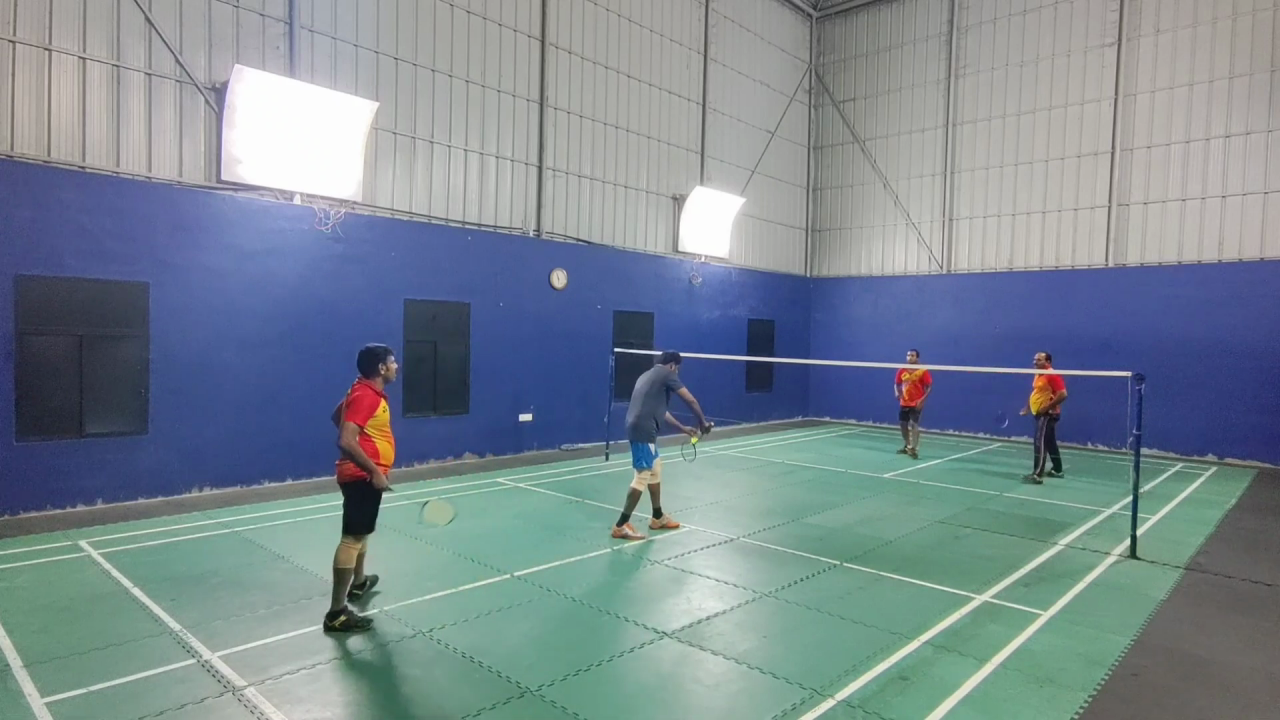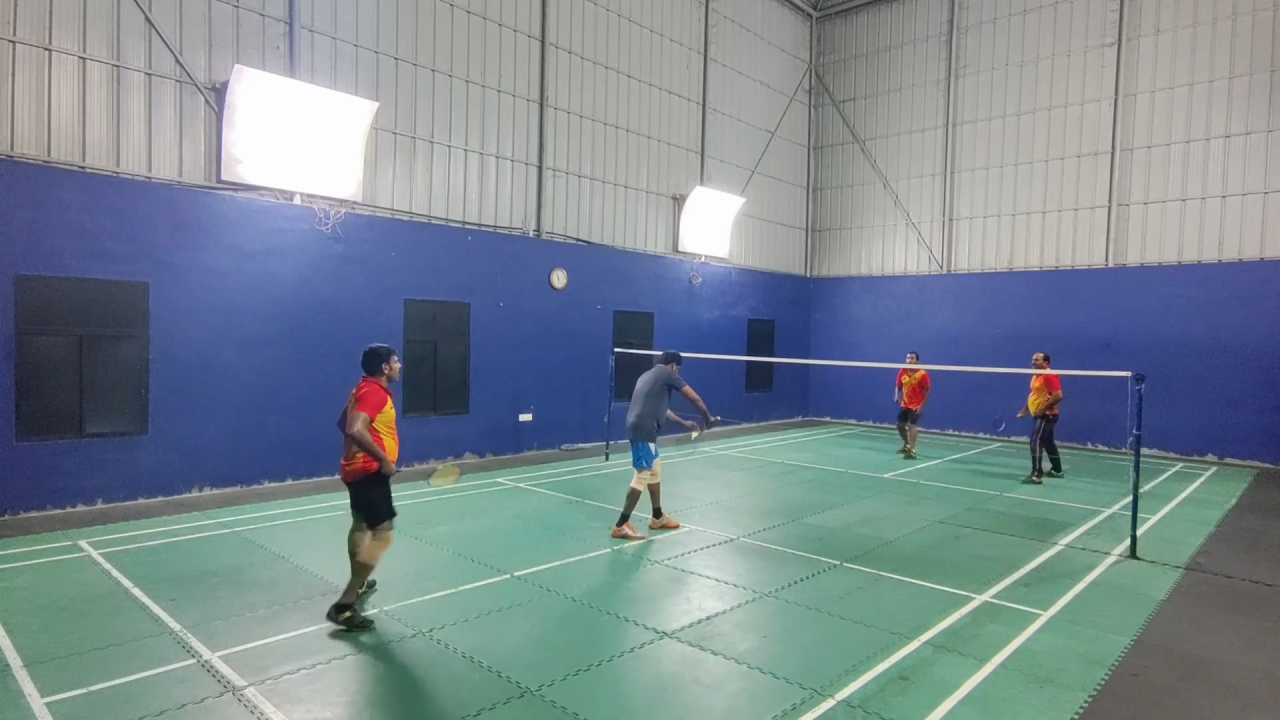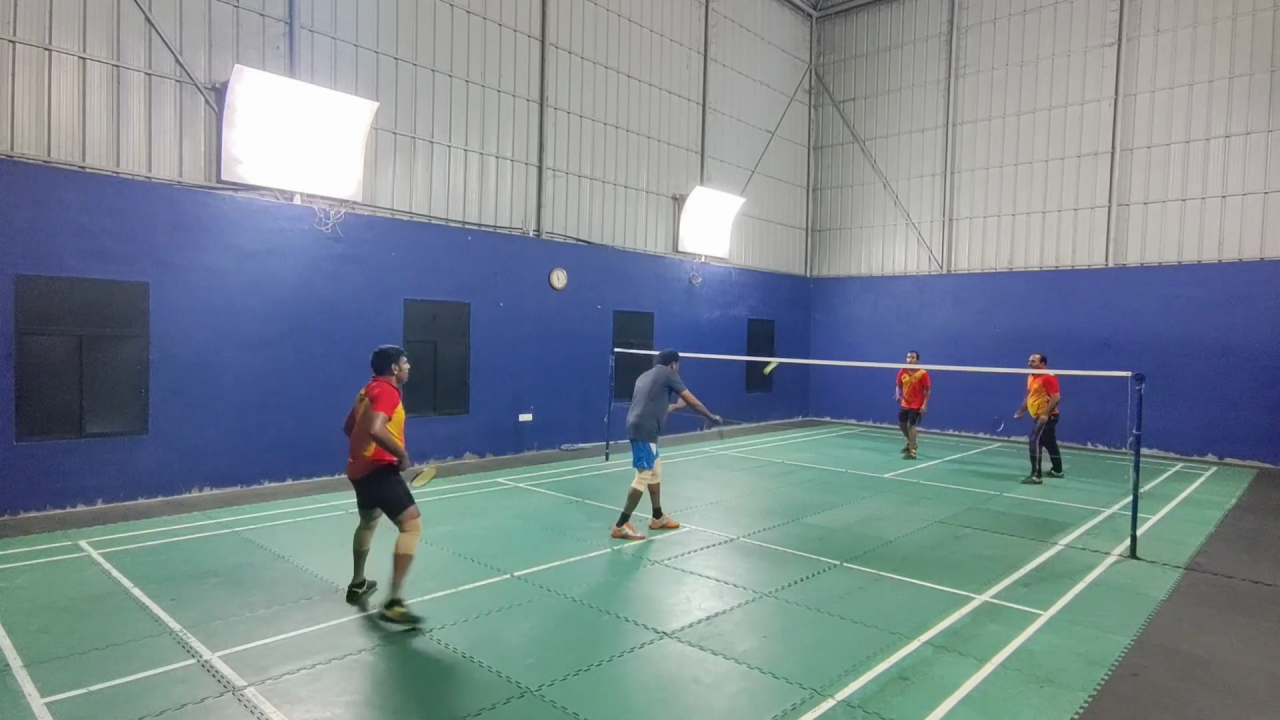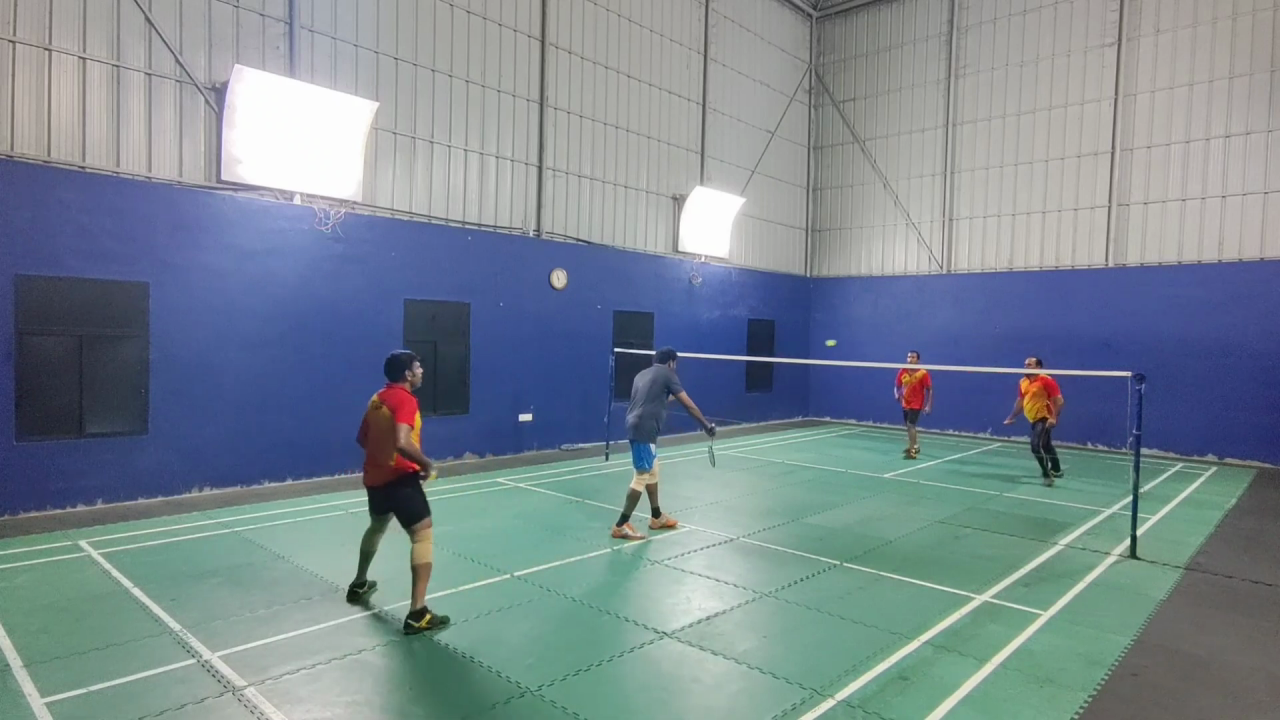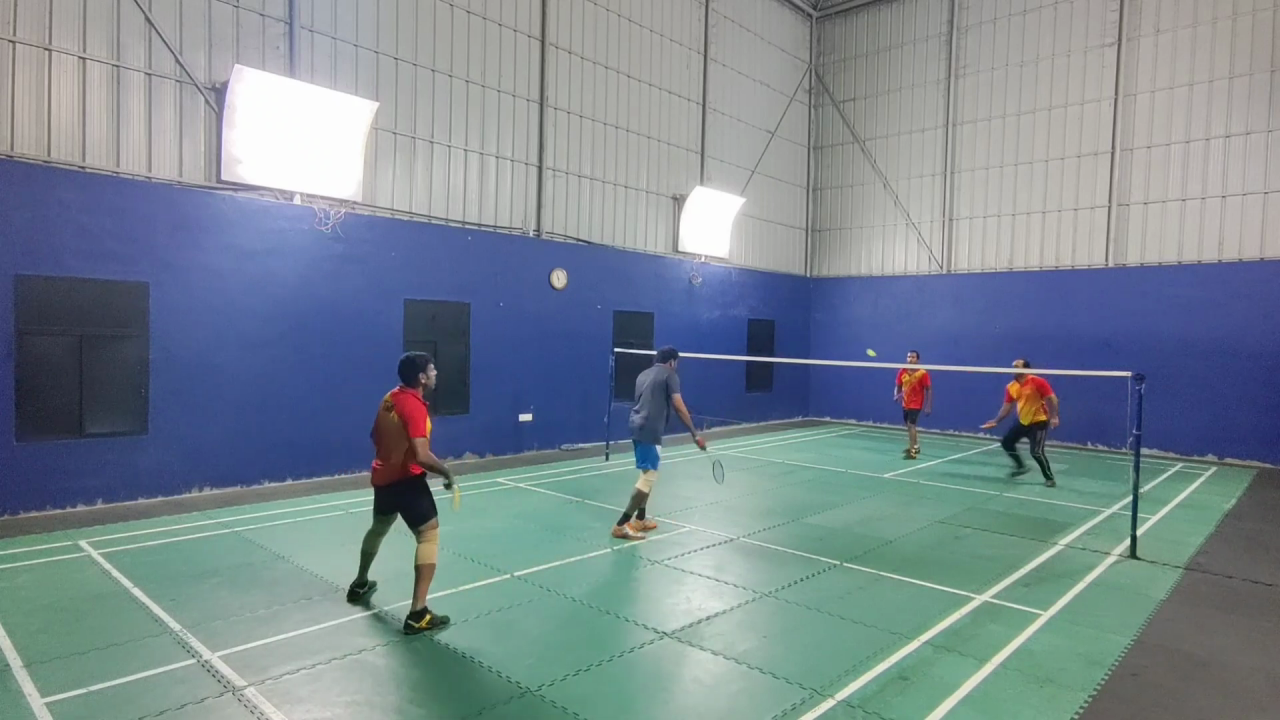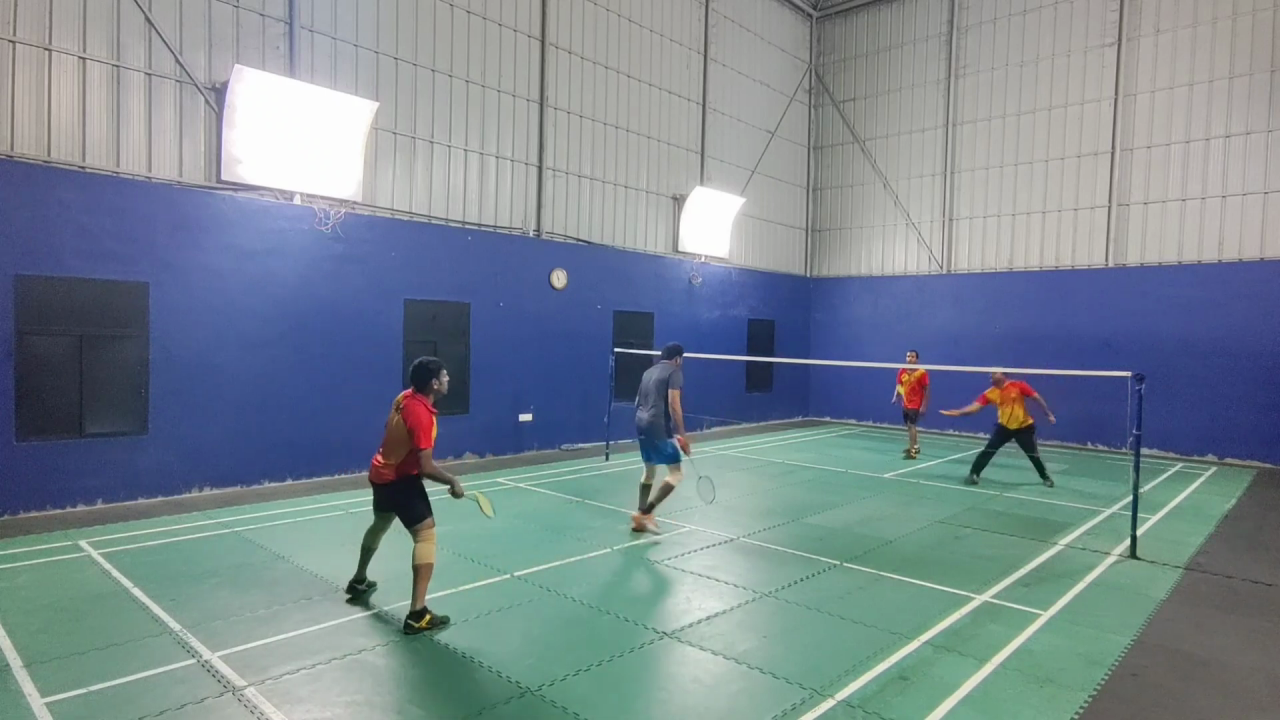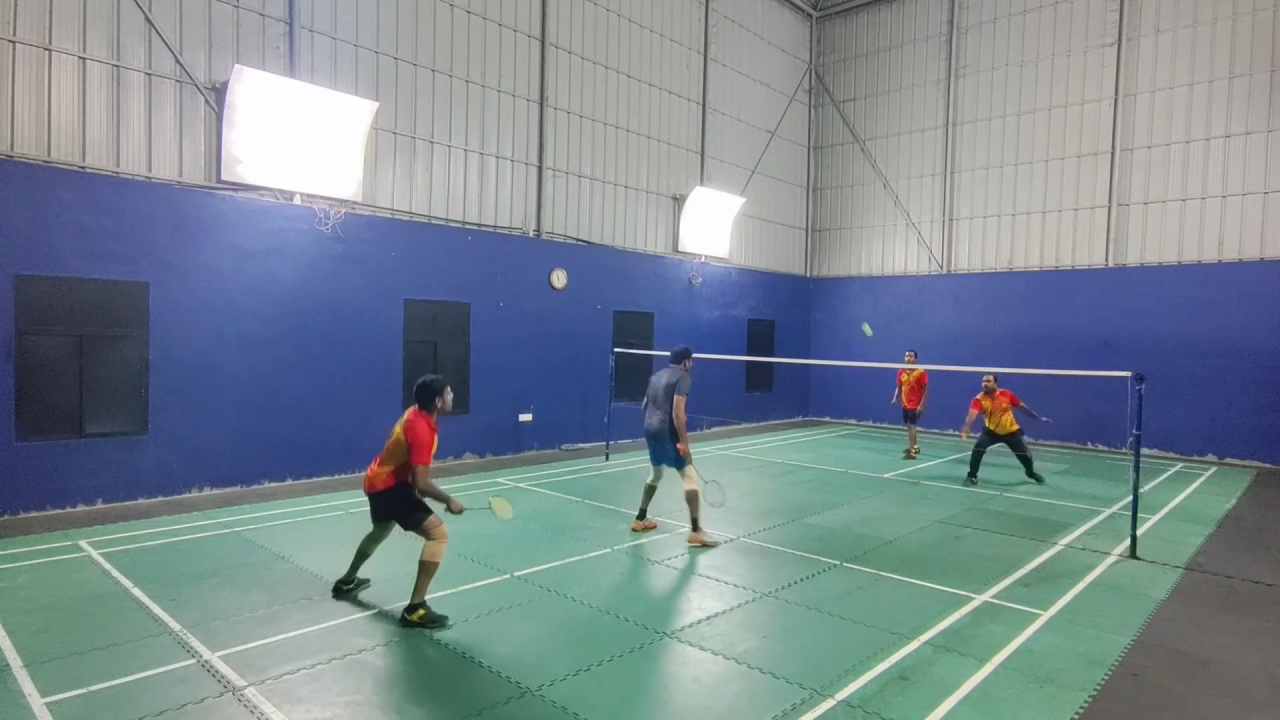
dt=0.2s
person 1, frame 1
left shoulder: (364, 391)
right shoulder: (367, 396)
left elbow: (337, 418)
right elbow: (346, 441)
right wrist: (374, 472)
left hip: (359, 475)
right hip: (362, 477)
left knee: (357, 532)
right knee: (352, 539)
left ankle: (358, 581)
right ankle: (337, 613)
person 1, frame 2
left shoulder: (364, 390)
right shoulder: (374, 392)
left elbow: (344, 425)
right elbow: (355, 430)
right wrist: (385, 459)
left hip: (356, 471)
right hip: (370, 473)
left knee: (363, 525)
right knee: (382, 536)
left ankle: (359, 584)
right ankle: (344, 606)
person 1, frame 3
left shoulder: (368, 391)
right shoulder: (387, 392)
left elbow: (348, 428)
right elbow: (377, 431)
right wrist: (403, 454)
left hip: (359, 470)
right hip: (379, 469)
left knee: (368, 523)
right knee: (411, 526)
left ankle: (358, 584)
right ankle: (394, 600)
person 1, frame 4
left shoulder: (377, 400)
right shoulder: (404, 400)
left elbow: (362, 439)
right elbow: (403, 444)
right wrist: (426, 465)
left hip: (374, 477)
right hip: (400, 478)
left knee: (377, 527)
right knee: (423, 536)
left ankle: (359, 584)
right ankle: (417, 613)
person 1, frame 5
left shoulder: (391, 398)
right shoulder: (414, 406)
left elbow: (375, 435)
right elbow: (422, 456)
right wrist: (446, 472)
left hip: (382, 476)
right hip: (406, 479)
left knee: (379, 528)
right knee: (429, 536)
left ankle: (360, 584)
right ankle: (418, 614)
person 1, frame 6
left shoulder: (406, 397)
right shoulder: (422, 415)
right elbow: (426, 467)
right wrist: (453, 482)
left hip: (381, 473)
right hip: (400, 479)
left knee: (380, 525)
right knee: (426, 536)
left ankle: (359, 581)
right ankle: (417, 613)
person 1, frame 7
left shoulder: (416, 414)
right shoulder: (422, 431)
right elbow: (421, 485)
left wrist: (434, 486)
right wrist: (448, 500)
left hip: (378, 482)
right hip: (389, 488)
left knee: (380, 531)
right knee: (438, 533)
left ankle: (347, 581)
right ankle: (416, 608)
person 2, frame 1
left shoulder: (648, 375)
right shoulder: (666, 374)
right elbow: (690, 400)
left wrist: (683, 428)
right wrist: (703, 422)
left hip: (640, 428)
right hip: (643, 430)
left knee: (655, 470)
right knee: (642, 476)
left ankle: (658, 517)
right ankle: (621, 525)
person 2, frame 2
left shoulder: (648, 375)
right shoulder: (668, 374)
right elbow: (694, 398)
left wrist: (683, 422)
right wrist: (708, 416)
left hip: (638, 428)
right hip: (643, 430)
left knee: (654, 469)
right knee: (642, 475)
left ankle: (658, 517)
right ankle: (621, 525)
person 2, frame 3
left shoulder: (646, 376)
right shoulder: (669, 375)
right elbow: (692, 402)
left wrist: (676, 405)
right wrist: (712, 417)
left hip: (638, 427)
right hip: (644, 430)
left knee: (655, 470)
right knee: (643, 476)
left ankle: (658, 517)
right ankle: (621, 525)
person 2, frame 4
left shoulder: (642, 375)
right shoulder: (667, 375)
right elbow: (688, 404)
left wrist: (666, 398)
right wrist: (706, 425)
left hip: (635, 426)
right hip: (644, 429)
left knee: (652, 470)
right knee: (642, 476)
left ankle: (657, 516)
right ankle: (621, 526)
person 2, frame 5
left shoulder: (643, 375)
right shoulder: (670, 375)
right elbow: (680, 408)
right wrist: (695, 435)
left hip: (637, 426)
right hip: (650, 430)
left knee: (649, 472)
right knee: (648, 478)
left ankle: (640, 519)
right ankle: (622, 525)
person 2, frame 6
left shoulder: (648, 372)
right shoulder: (674, 372)
left elbow: (638, 402)
right elbow: (674, 404)
right wrist: (682, 434)
left hip: (642, 425)
right hip: (659, 428)
left knee: (649, 471)
right knee: (677, 472)
left ankle: (640, 517)
right ankle: (646, 512)
person 2, frame 7
left shoulder: (656, 376)
right shoulder: (682, 377)
left elbow: (645, 406)
right elbow: (678, 411)
right wrist: (683, 442)
left hip: (650, 429)
right hip: (666, 432)
left knee: (655, 474)
right knee: (690, 477)
left ankle: (640, 519)
right ankle: (696, 532)
